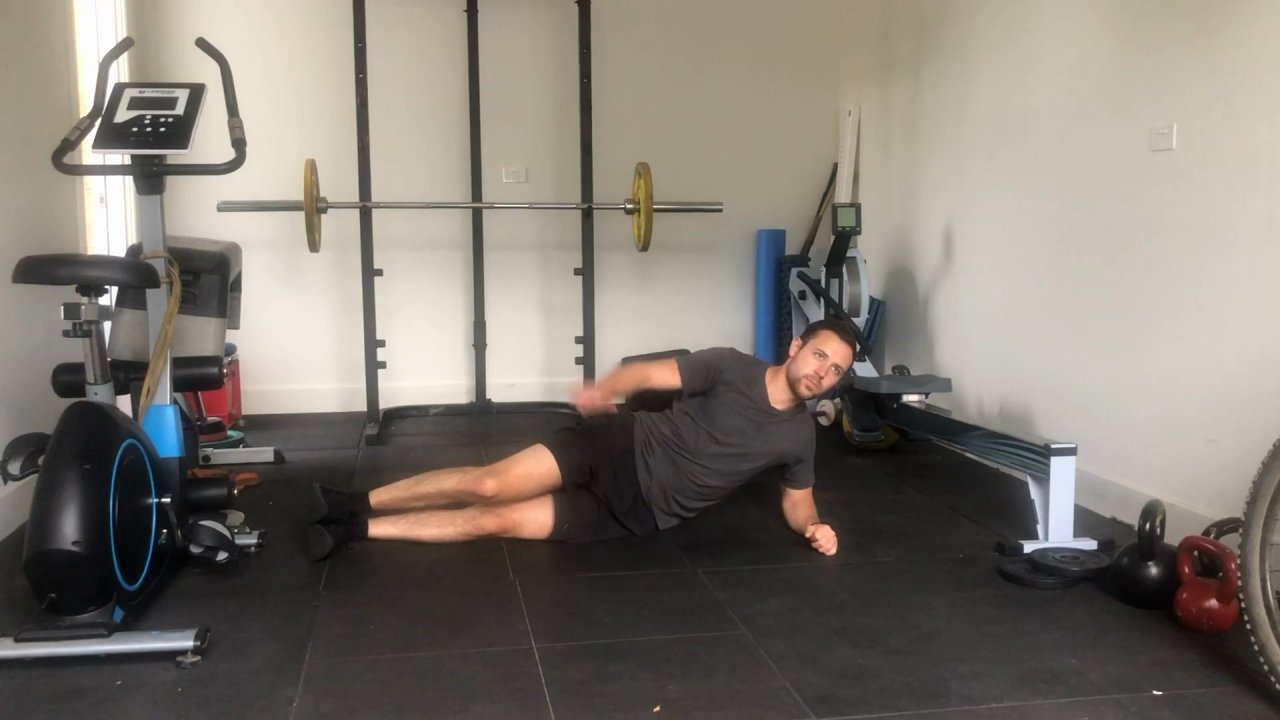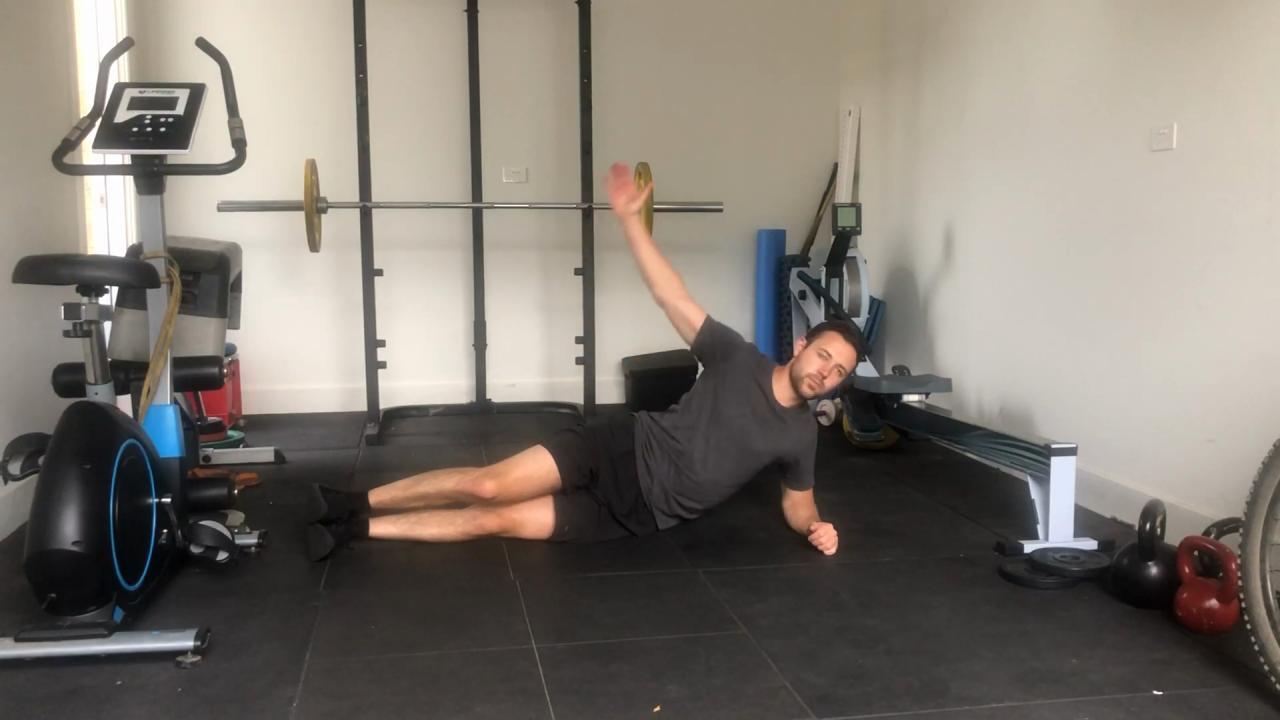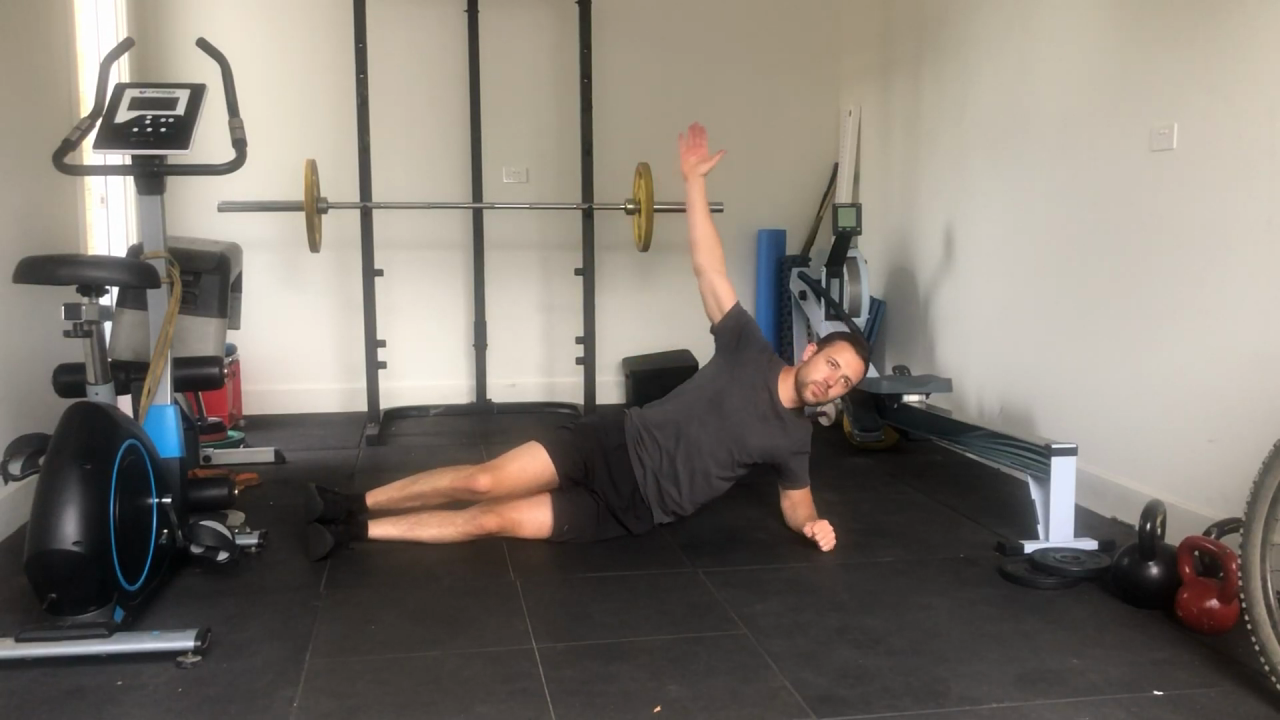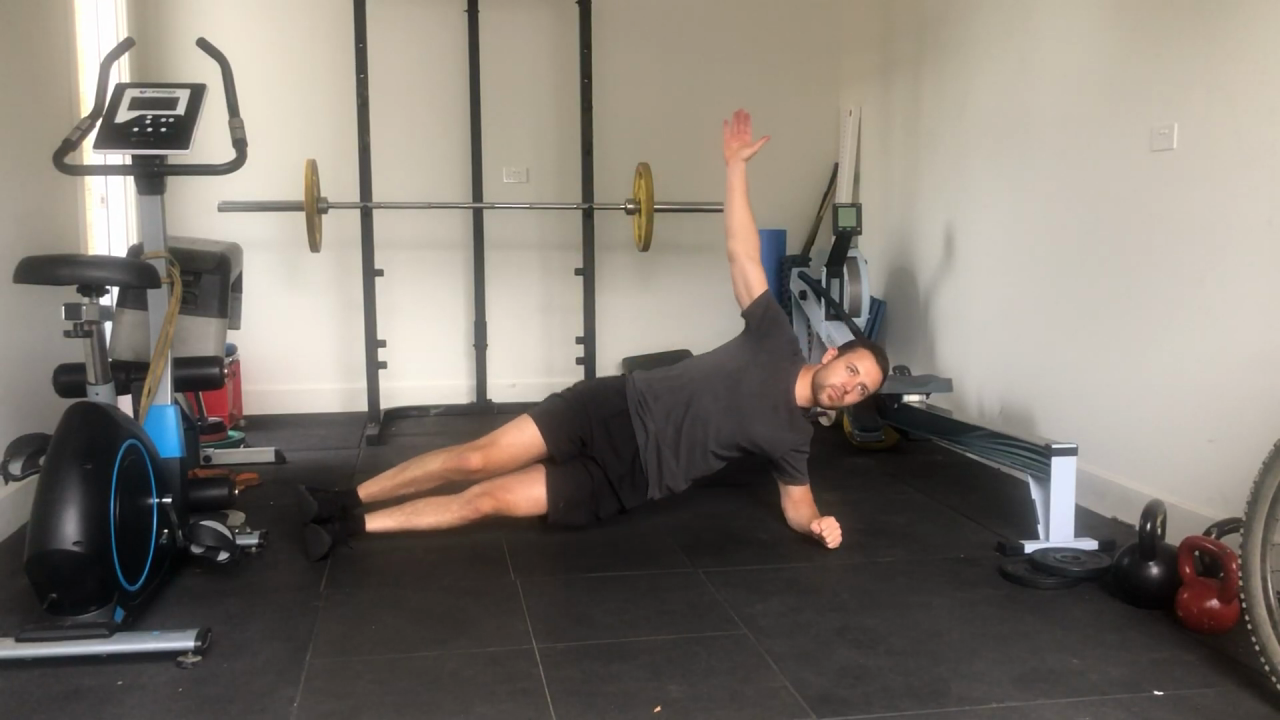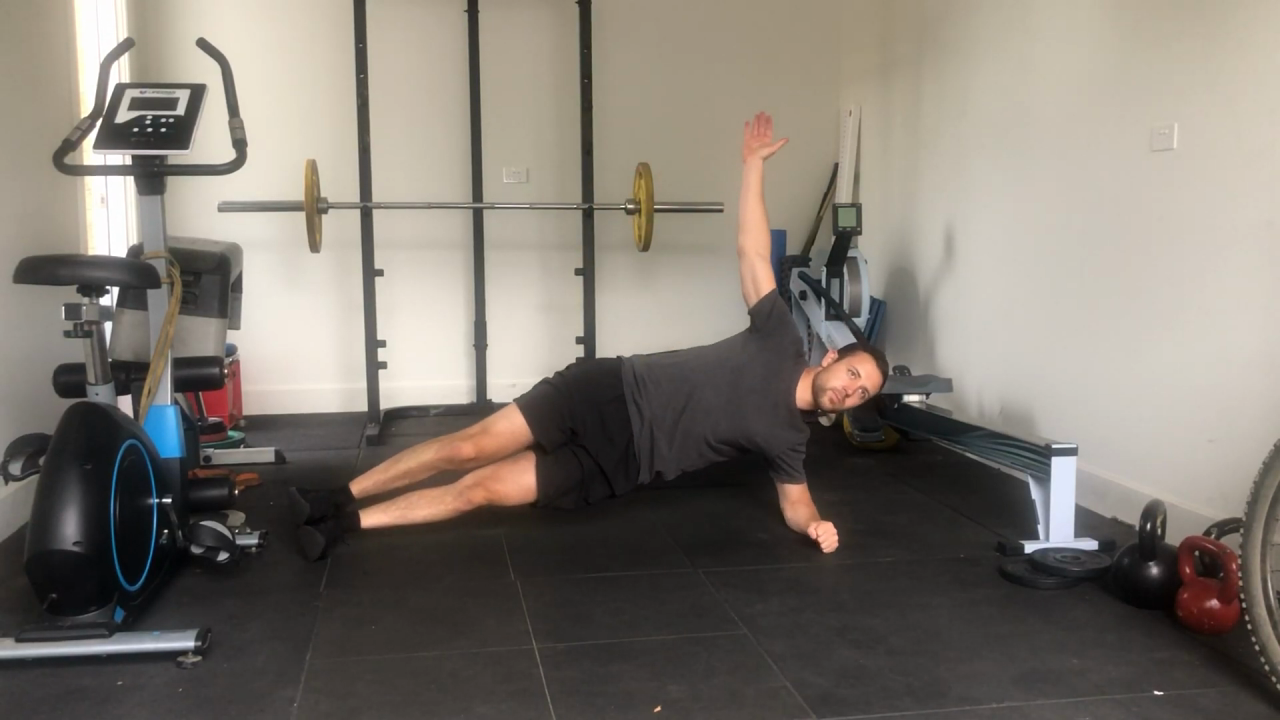
dt=0.3s
person 1, frame 1
left shoulder: (800, 437)
right shoulder: (734, 370)
left elbow: (797, 498)
right elbow: (649, 372)
left wrist: (815, 527)
right wrist: (606, 387)
left hip: (643, 512)
right hip: (622, 449)
left knee: (499, 523)
right knee: (495, 484)
left ankle: (359, 532)
right ankle: (357, 505)
person 1, frame 2
left shoulder: (799, 435)
right shoulder: (736, 359)
left elbow: (797, 504)
right elbow: (670, 295)
left wrist: (815, 527)
right wrist: (630, 218)
left hip: (638, 512)
right hip: (623, 447)
left knee: (495, 520)
right knee: (491, 487)
left ankle: (359, 531)
right ankle: (357, 507)
person 1, frame 3
left shoulder: (793, 438)
right shoulder: (749, 351)
left elbow: (795, 499)
right elbow: (708, 269)
left wrist: (813, 526)
right wrist: (693, 179)
left hip: (634, 506)
right hip: (615, 442)
left knee: (492, 519)
right knee: (484, 483)
left ankle: (357, 532)
right ankle: (354, 506)
person 1, frame 4
left shoulder: (794, 434)
right shoulder: (775, 343)
left elbow: (795, 501)
right elbow: (742, 253)
left wrist: (818, 525)
right wrist: (735, 163)
left hip: (629, 476)
right hip: (614, 409)
left knee: (488, 499)
right knee: (478, 459)
left ankle: (352, 527)
right ankle: (349, 502)
person 1, frame 5
left shoulder: (789, 435)
right shoulder: (782, 342)
left elbow: (794, 499)
right elbow: (752, 250)
left wrist: (815, 525)
right wrist: (752, 162)
left hip: (619, 457)
right hip: (608, 391)
left knee: (480, 487)
right knee: (472, 448)
left ankle: (347, 522)
right ankle: (340, 500)
